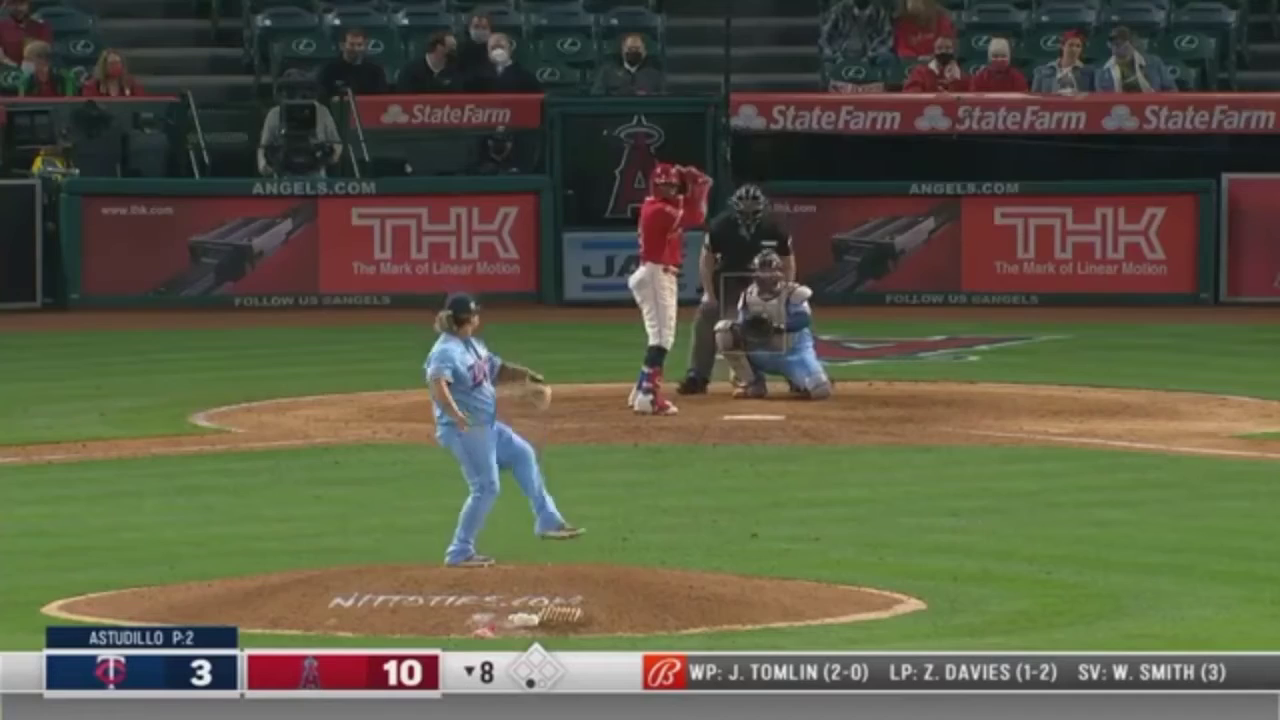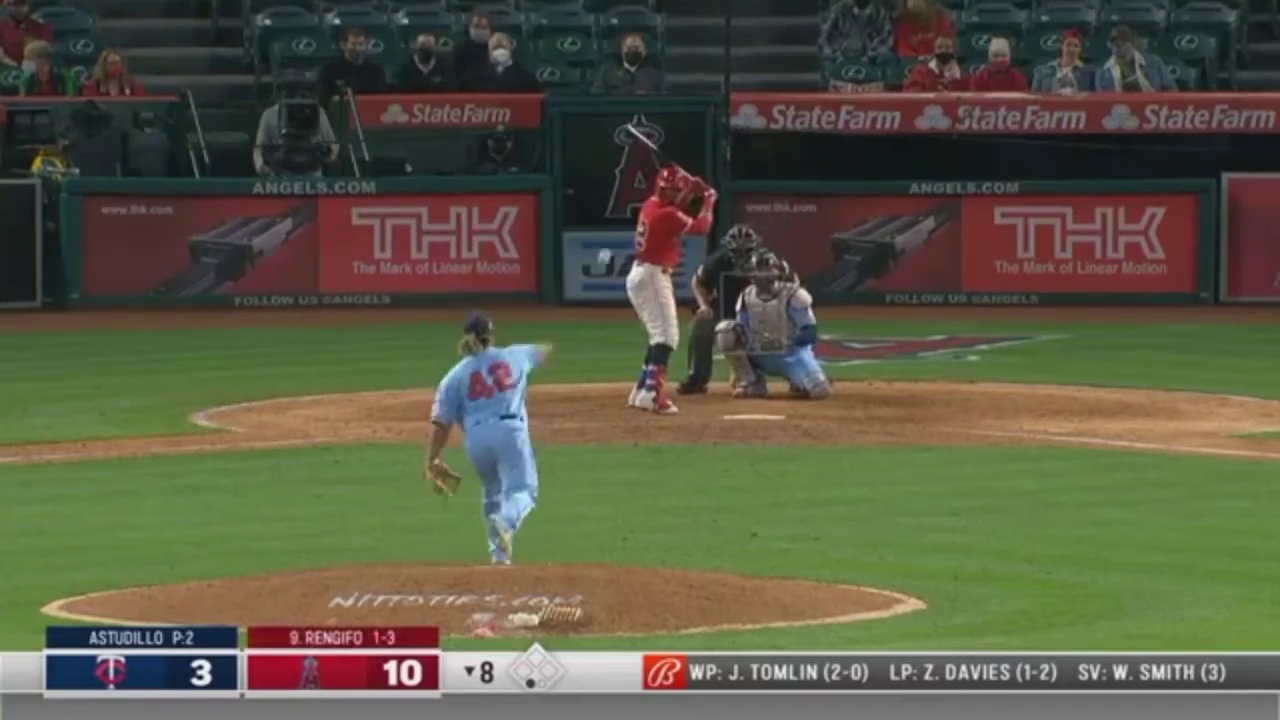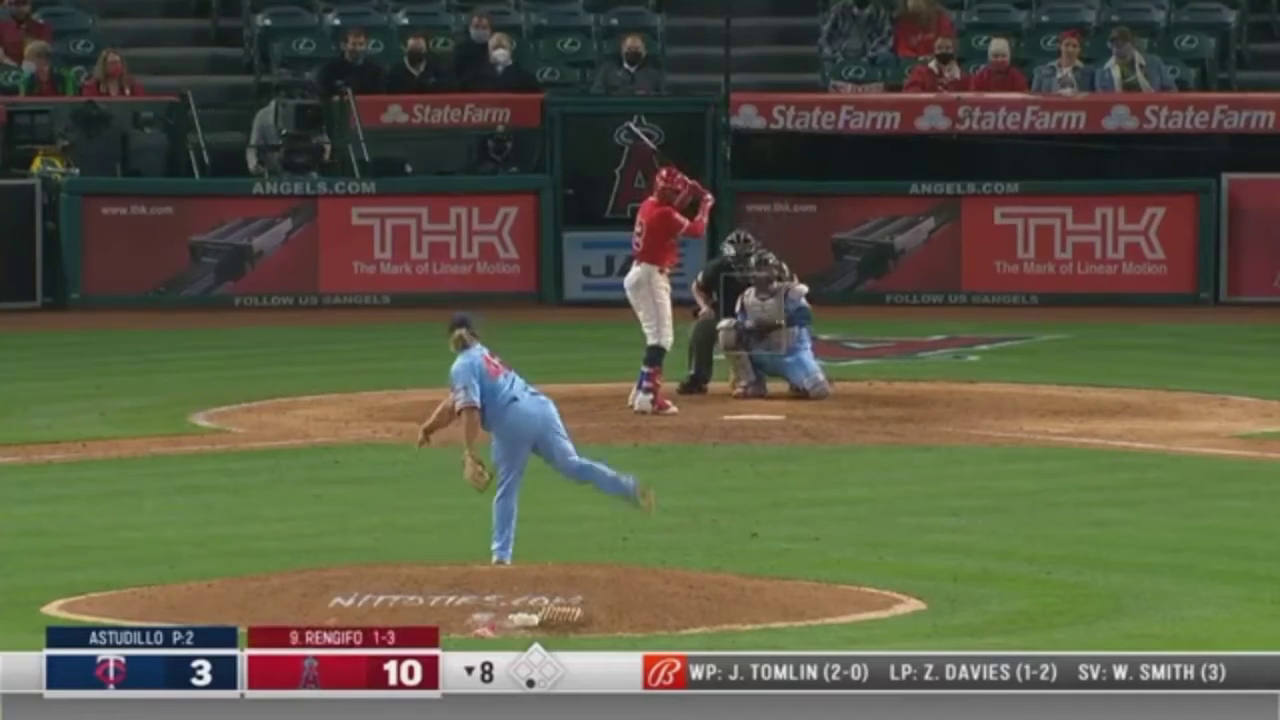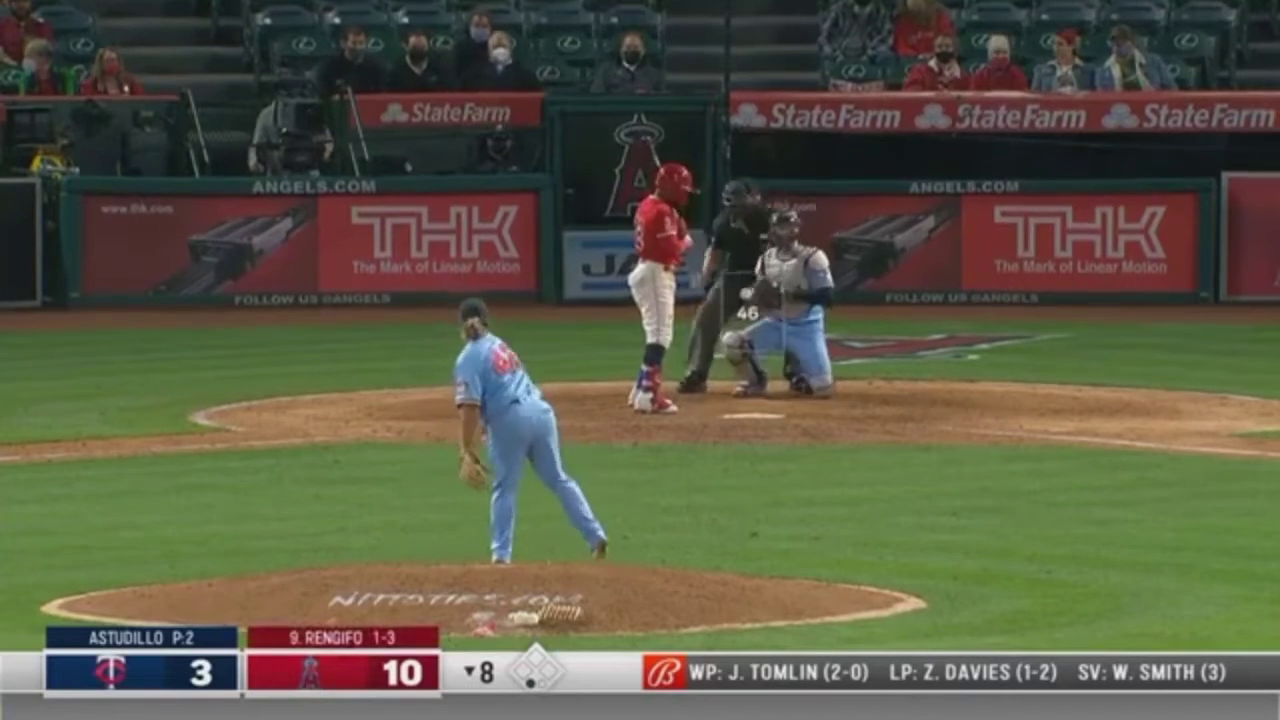
dt=0.7s
person 1, frame 1
left shoulder: (474, 345)
right shoulder: (445, 351)
left elbow: (500, 370)
right elbow: (437, 385)
left wrist: (529, 375)
right wrist: (455, 414)
left hip: (486, 426)
right hip: (464, 431)
left knee: (524, 457)
right knee: (486, 489)
left ankle: (548, 522)
right ankle: (460, 553)
person 1, frame 2
left shoulder: (454, 376)
right shoulder: (513, 355)
left elbow: (441, 423)
right elbow: (543, 351)
left wrist: (431, 460)
right wrist: (542, 351)
left hip: (476, 439)
right hip: (510, 432)
left knee: (492, 494)
right knee: (523, 493)
left ankle: (500, 553)
right ankle: (504, 522)
person 1, frame 3
left shoulder: (462, 367)
right shoulder: (483, 354)
left elbow: (469, 410)
right elbow: (455, 403)
left wrist: (470, 451)
right wrist: (427, 429)
left hip: (511, 423)
right hip: (541, 409)
left knee: (506, 492)
right knee: (574, 466)
left ankle: (501, 555)
right ankle: (630, 489)
person 1, frame 4
left shoulder: (467, 359)
right shoulder: (497, 344)
left elbow: (470, 407)
left wrist: (467, 449)
left hip: (508, 422)
right hip: (541, 412)
left knee: (504, 489)
right knee: (558, 480)
left ankle: (501, 554)
right ankle: (594, 536)
person 2, frame 1
left shoulder: (666, 205)
right shoulder: (658, 210)
left elbow: (688, 209)
right elbow: (695, 218)
left wrist: (695, 185)
right wrist: (703, 188)
left hip: (662, 276)
right hip: (656, 276)
left knee: (661, 336)
right knee: (662, 337)
left ankle: (642, 392)
right ankle: (648, 397)
person 2, frame 2
left shoulder: (651, 205)
right shoulder: (666, 214)
left elbow: (678, 207)
right elbow: (701, 226)
left wrist: (692, 191)
right wrist: (709, 200)
left hip: (643, 274)
right hip: (652, 276)
left knee: (659, 336)
right knee: (667, 336)
left ankle: (642, 390)
right ankle: (651, 394)
person 2, frame 3
left shoulder: (649, 205)
right shoulder: (663, 213)
left elbow: (672, 210)
right elbow: (697, 229)
left wrist: (689, 194)
right wrist: (706, 202)
left hip: (643, 274)
right hip: (650, 277)
left knee: (657, 336)
right knee: (661, 337)
left ankle: (642, 391)
right ankle: (648, 397)
person 2, frame 4
left shoulder: (648, 204)
right shoulder: (661, 211)
right elbow: (674, 248)
left wrist: (678, 229)
right wrist: (687, 239)
left hip: (649, 271)
right hip: (656, 274)
left knee: (656, 334)
right knee: (660, 335)
left ankle: (642, 390)
right ankle: (648, 396)
person 3, frame 1
left shoulder: (774, 227)
right shoulder: (720, 225)
left elbow: (787, 261)
right elbow: (707, 258)
right wrist: (708, 293)
right hip: (727, 279)
right knee: (705, 320)
right ankle: (696, 378)
person 3, frame 2
left shoulder: (767, 262)
right shoulder: (717, 262)
left elbow: (789, 280)
right elbow: (697, 282)
left wrist: (780, 306)
right wrist: (704, 305)
left hip: (757, 308)
right hip: (725, 306)
right knee: (702, 325)
right ankle: (697, 378)
person 3, frame 3
left shoulder: (764, 268)
right shoulder: (717, 267)
left elbow: (781, 291)
right elbow: (698, 287)
right wrist: (705, 306)
left hip: (756, 312)
right hip: (724, 310)
right knee: (701, 330)
right ankle: (697, 379)
person 3, frame 4
left shoulder: (770, 220)
right shoulder: (725, 221)
right elbow: (714, 252)
right wrist: (704, 276)
right hip: (731, 279)
right knee: (705, 321)
right ankle: (695, 376)
person 4, frame 1
left shoulder: (794, 293)
right shoulder: (748, 296)
left elbow: (803, 320)
right elbow: (742, 330)
left wrist: (775, 326)
right wrist: (749, 327)
left hip: (794, 354)
right hip: (762, 354)
left knee: (820, 390)
right knee: (724, 329)
left ankle: (796, 380)
right ankle: (753, 382)
person 4, frame 2
left shoulder: (793, 296)
right shoulder: (747, 297)
left elbow: (811, 334)
right elbow: (740, 332)
left wrist: (784, 342)
right wrist: (750, 344)
left hip: (792, 355)
right hip: (760, 356)
left knee: (819, 390)
right knee: (725, 329)
left ankle: (797, 380)
right ankle: (753, 382)
person 4, frame 3
left shoulder: (791, 292)
right shoulder: (747, 298)
left elbow: (805, 315)
right elbow: (741, 334)
left wrist: (775, 323)
left hip: (793, 354)
right hip: (762, 356)
left knee: (819, 390)
right knee: (727, 327)
left ankle: (798, 381)
right ankle: (752, 382)
person 4, frame 4
left shoulder: (812, 258)
right shoulder: (767, 257)
left elbow: (827, 298)
right elbow: (757, 295)
left wrist: (792, 293)
right wrist: (755, 295)
left hip: (807, 328)
right hip: (776, 323)
left knee: (823, 388)
right knee: (731, 341)
left ankle: (802, 378)
right ankle: (755, 382)
